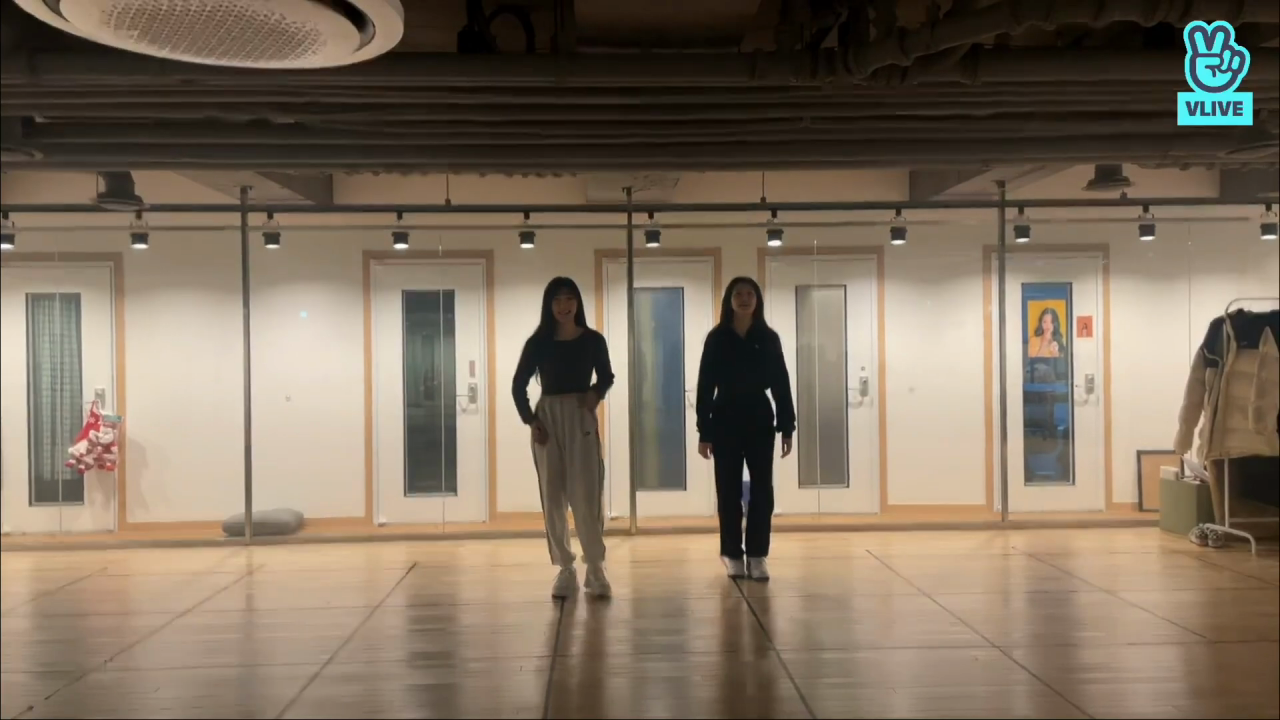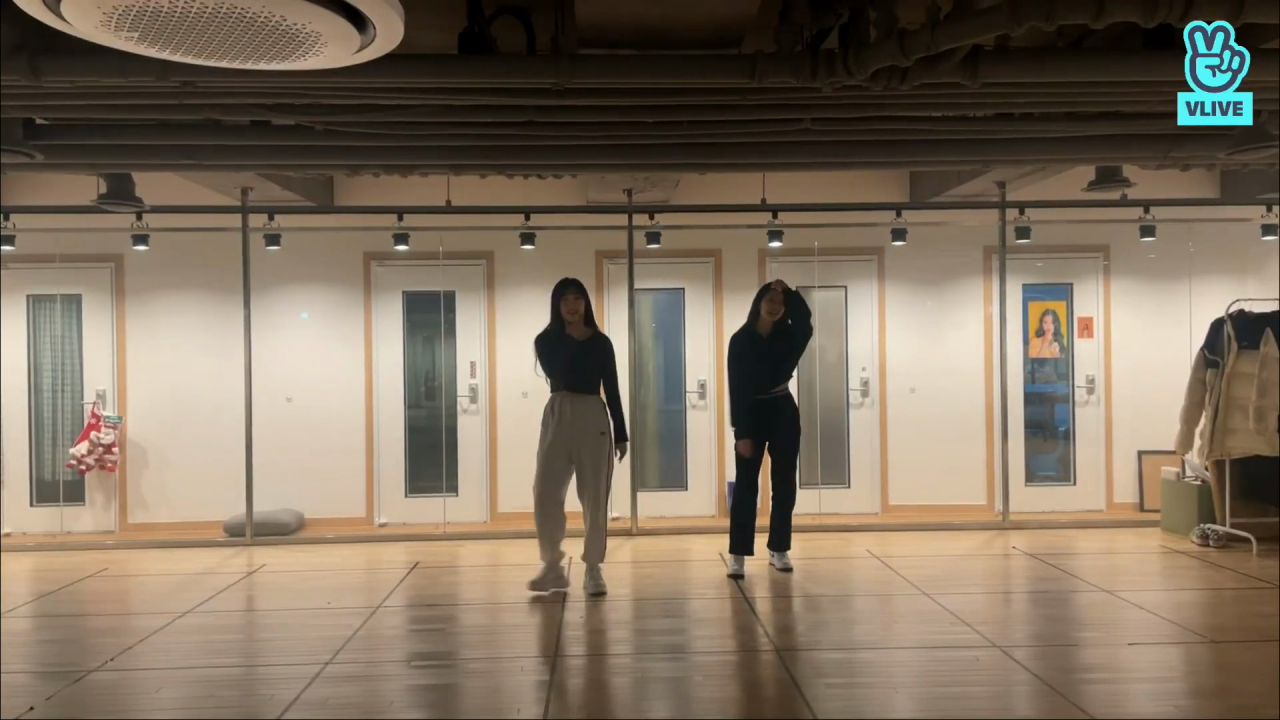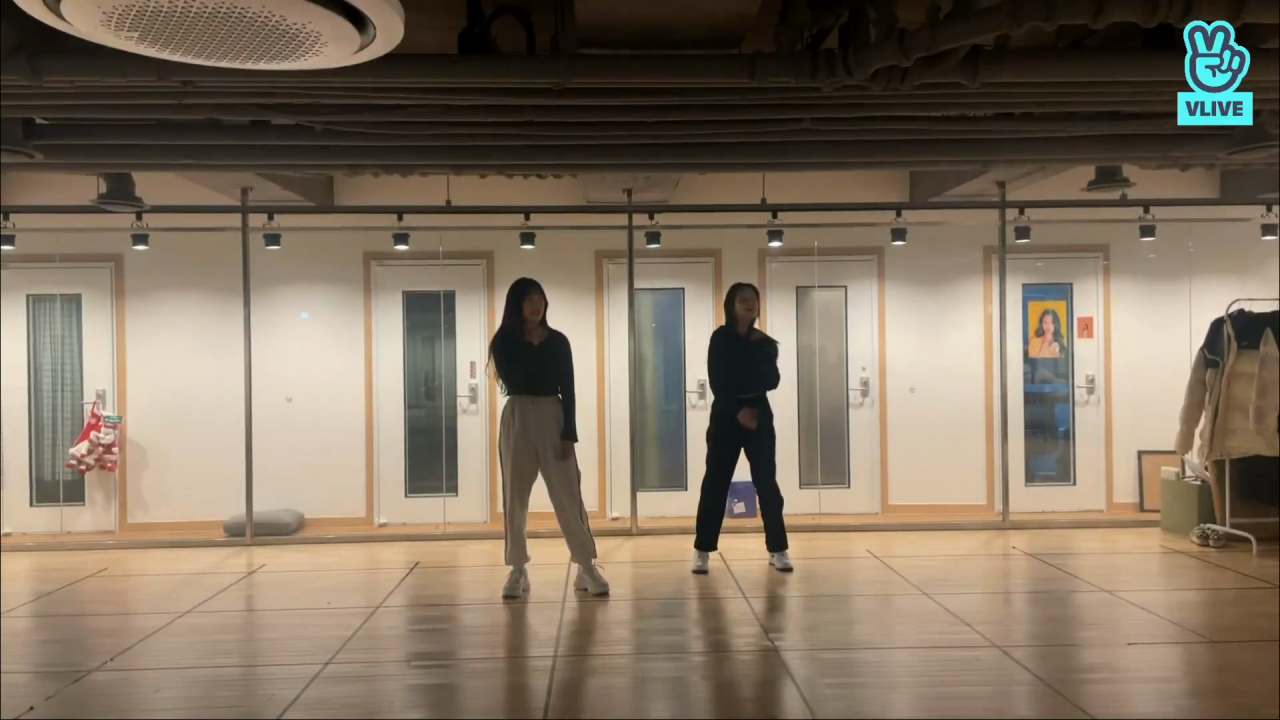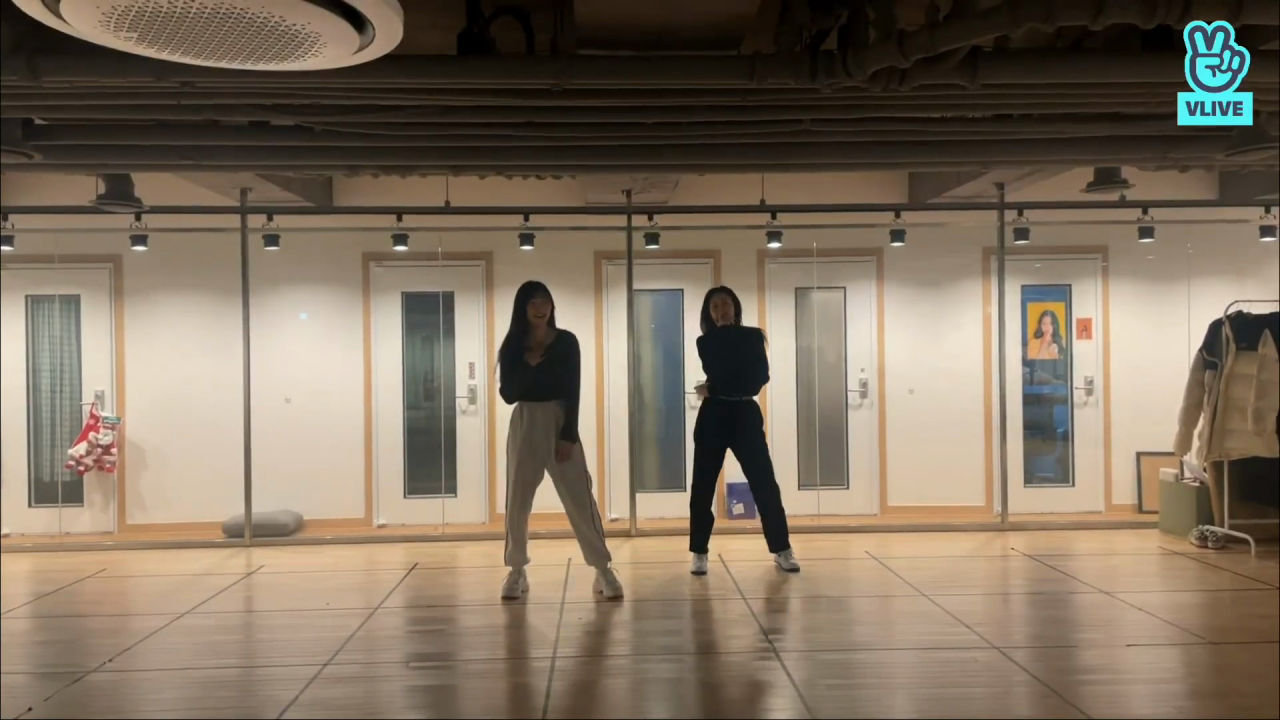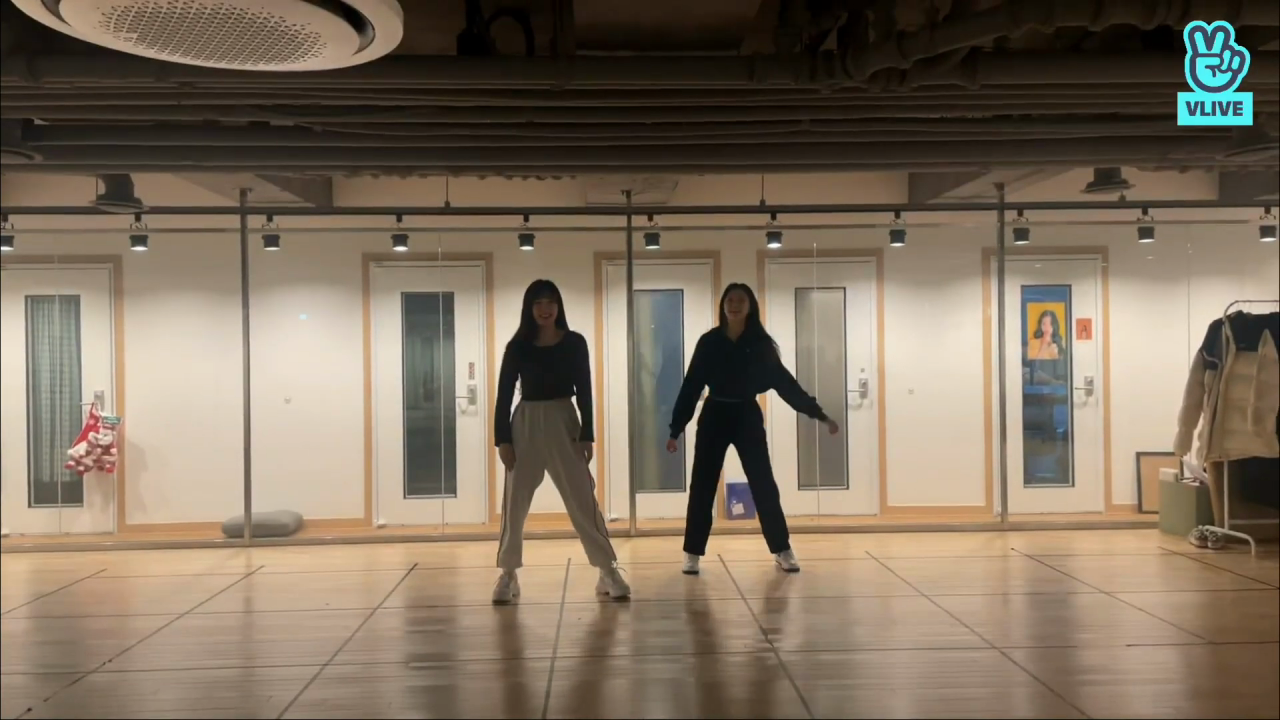
dt=1s
person 1, frame 1
left shoulder: (593, 340)
right shoulder: (538, 342)
left elbow: (607, 377)
right elbow: (519, 385)
left wrist: (597, 391)
right wrist: (530, 420)
left hip: (581, 416)
right hip: (548, 418)
left knee: (586, 493)
right knee: (553, 498)
left ankle: (595, 566)
right ankle: (565, 569)
person 1, frame 2
left shoulder: (600, 342)
right shoulder: (547, 340)
left elbow: (612, 389)
right elbow: (555, 372)
left wrist: (620, 434)
right wrist: (571, 338)
left hip: (593, 416)
right hip: (558, 415)
left knee: (595, 495)
right knee: (546, 493)
left ankle: (593, 568)
right ankle: (552, 566)
person 1, frame 3
left shoulder: (557, 341)
right shoulder: (504, 342)
left elbow: (568, 389)
right elbow: (512, 381)
left wrist: (569, 434)
right wrist: (531, 346)
left hip: (552, 417)
right hip: (517, 418)
left knee: (568, 495)
right knee: (515, 497)
left ankle: (586, 567)
right ankle: (518, 570)
person 1, frame 4
left shoulder: (566, 341)
right shoulder: (512, 348)
left elbow: (573, 392)
right elbow: (508, 394)
left wrist: (569, 435)
right wrist: (528, 365)
left hip: (559, 421)
right hip: (525, 423)
left knee: (578, 497)
right knee: (517, 500)
left ankle: (603, 570)
right ankle: (517, 571)
person 1, frame 5
left shoulder: (574, 342)
right shoulder: (518, 346)
left elbow: (584, 389)
right elbow: (505, 392)
left wrist: (587, 434)
right wrist: (503, 438)
left hip: (563, 420)
right hip: (525, 423)
left knee: (582, 499)
right knee: (515, 501)
left ankle: (608, 571)
right ankle: (508, 574)
person 2, frame 1
left shoulder: (768, 338)
right shoulder: (717, 338)
left elbow: (780, 383)
right elbow: (706, 386)
left wrist: (786, 427)
right wrist: (704, 431)
left hip: (759, 415)
right hip: (726, 416)
left knee: (762, 488)
right knee: (729, 489)
left ankle: (757, 555)
right ankle: (733, 554)
person 2, frame 2
left shoulder: (788, 334)
right shoulder: (741, 339)
left elbow: (805, 322)
right elbow: (737, 387)
left wrist: (790, 294)
right wrist: (741, 431)
left hip: (784, 411)
right hip: (751, 413)
left knee: (785, 484)
right knee: (746, 485)
left ankle: (779, 549)
right ankle: (738, 554)
person 2, frame 3
left shoulder: (765, 343)
right shoulder: (721, 338)
left elbow: (771, 381)
right elbow: (717, 382)
left wrist: (761, 350)
right wrist: (736, 411)
left hip: (758, 412)
right hip: (725, 414)
left knee: (766, 483)
right knee: (715, 482)
left ankle: (777, 550)
right ankle: (702, 551)
person 2, frame 4
left shoulder: (752, 337)
right shoulder: (706, 342)
left elbow: (760, 377)
right elbow: (718, 372)
left wrist: (716, 388)
right wrist: (724, 332)
left hip: (746, 414)
right hip: (714, 415)
left knee: (765, 482)
right knee: (703, 486)
left ankle: (782, 550)
right ankle: (699, 553)
person 2, frame 5
left shoulder: (760, 344)
right shoulder: (709, 341)
left elbow: (784, 382)
right elbow: (691, 385)
left wrist: (819, 414)
right wrist: (676, 428)
left hip: (747, 416)
right hip: (714, 416)
left knee: (764, 486)
right knee: (702, 487)
left ankle: (783, 551)
right ankle: (693, 554)
